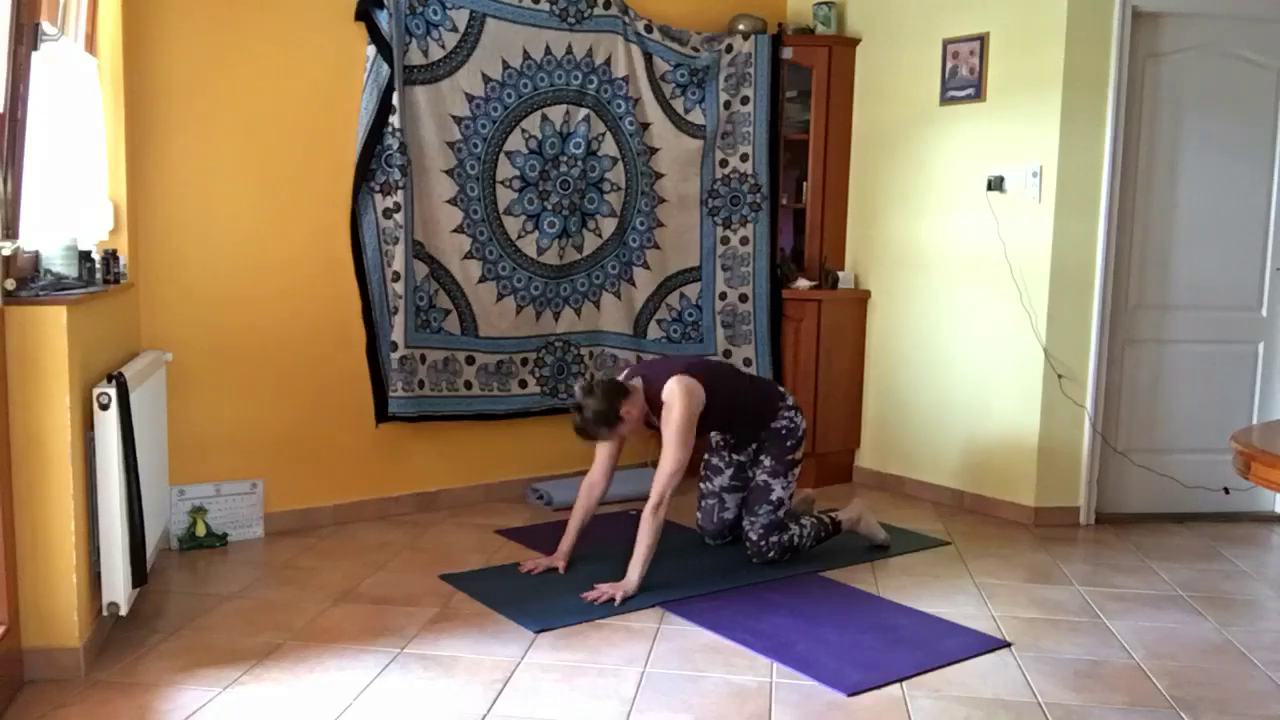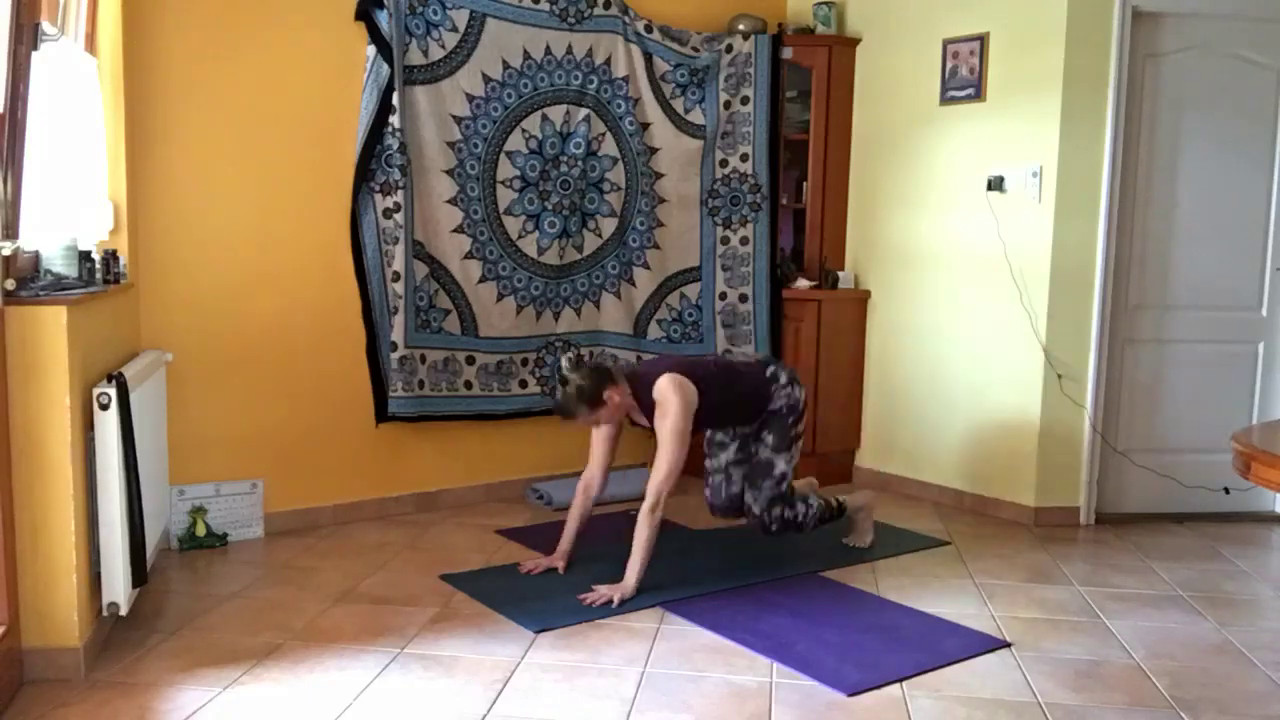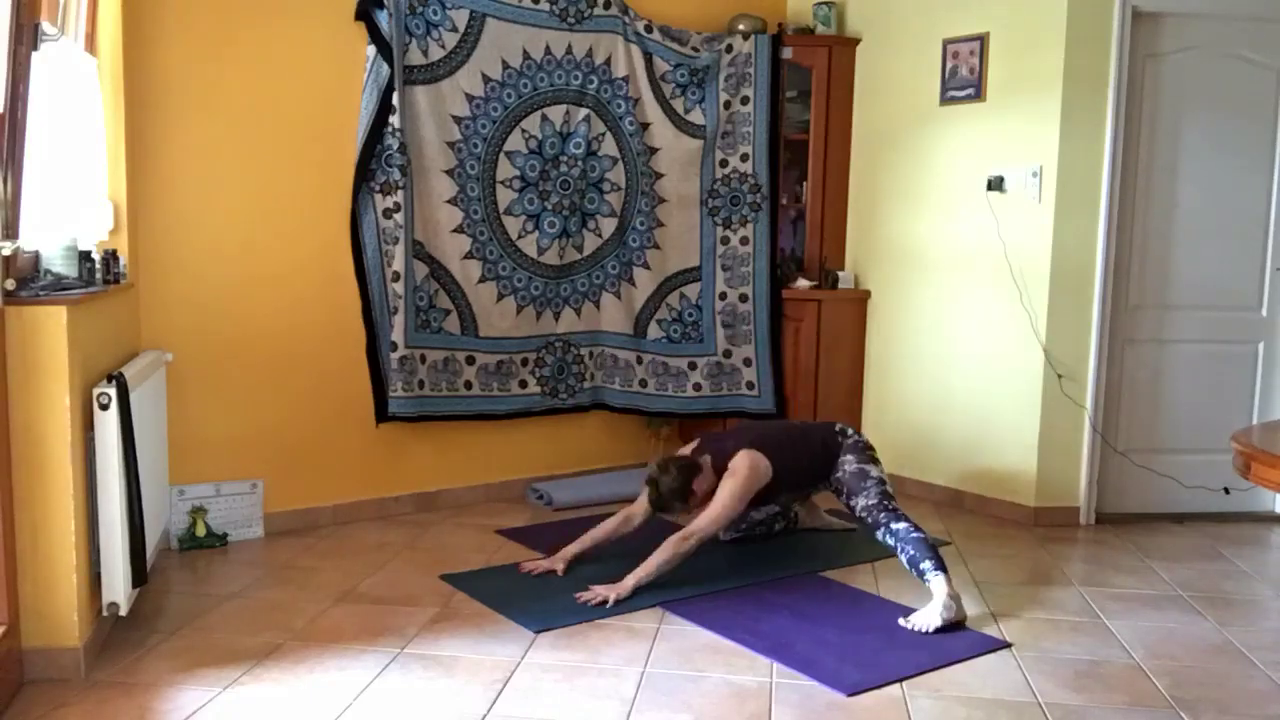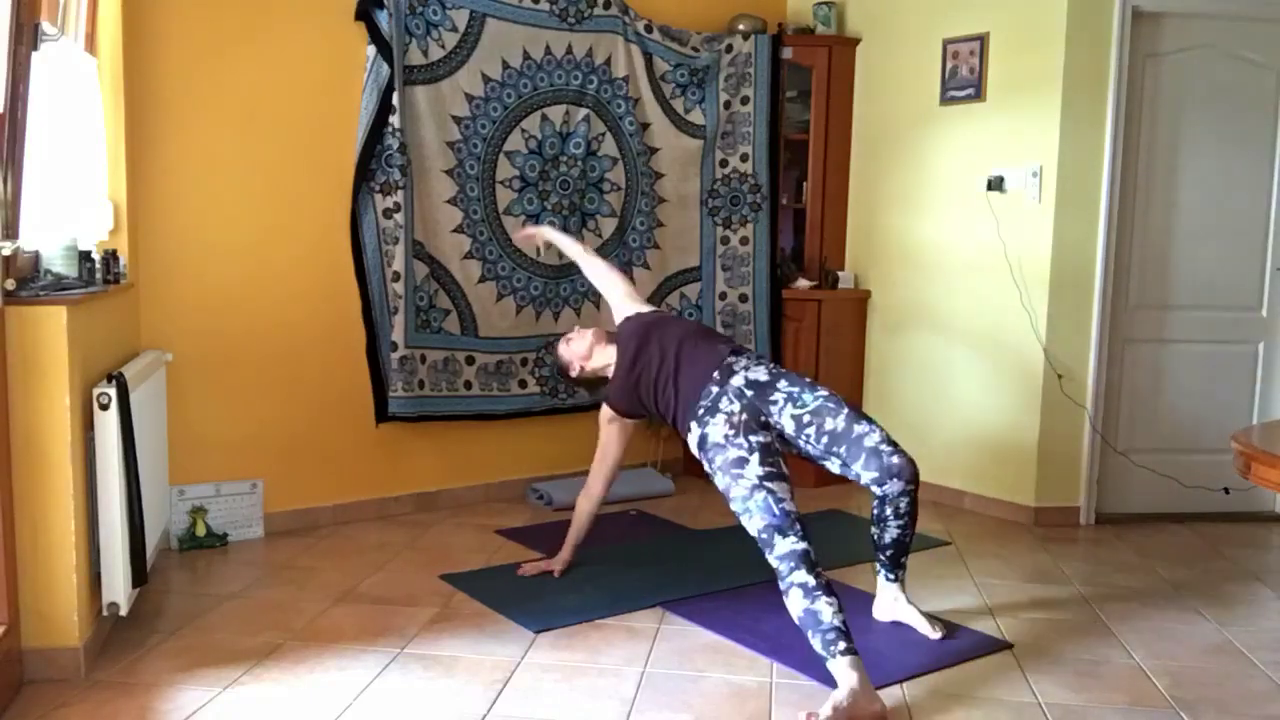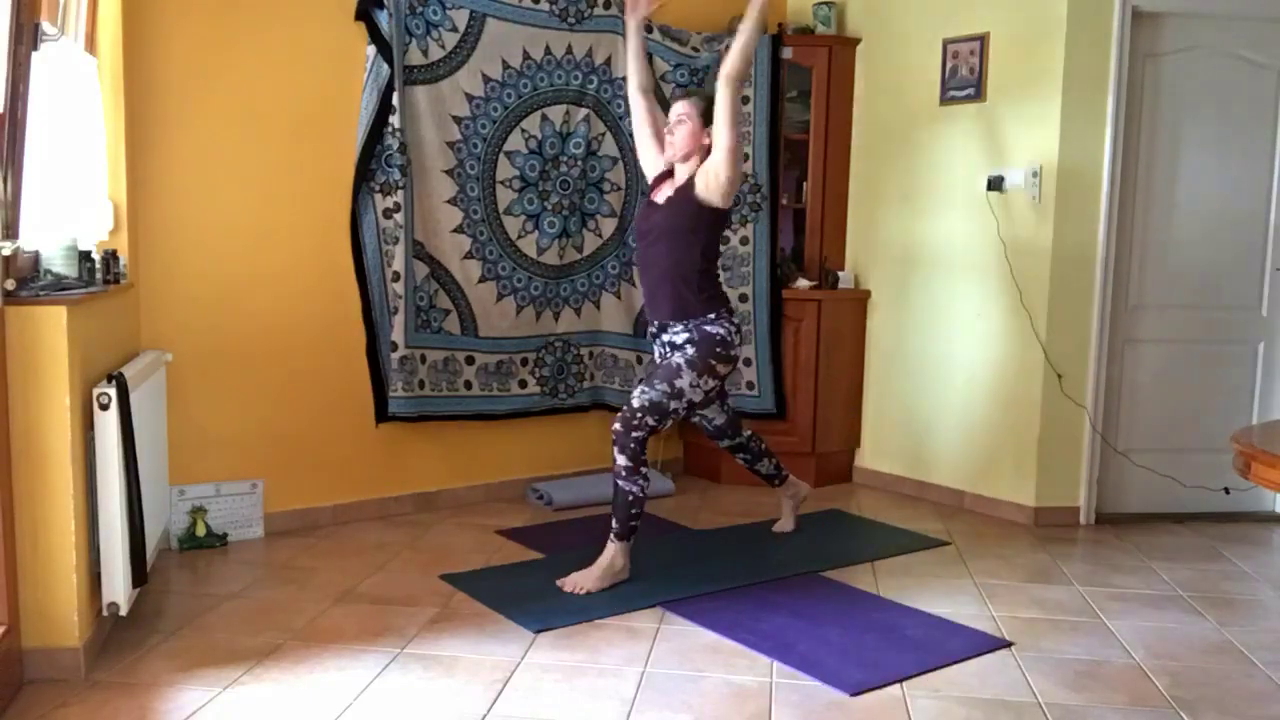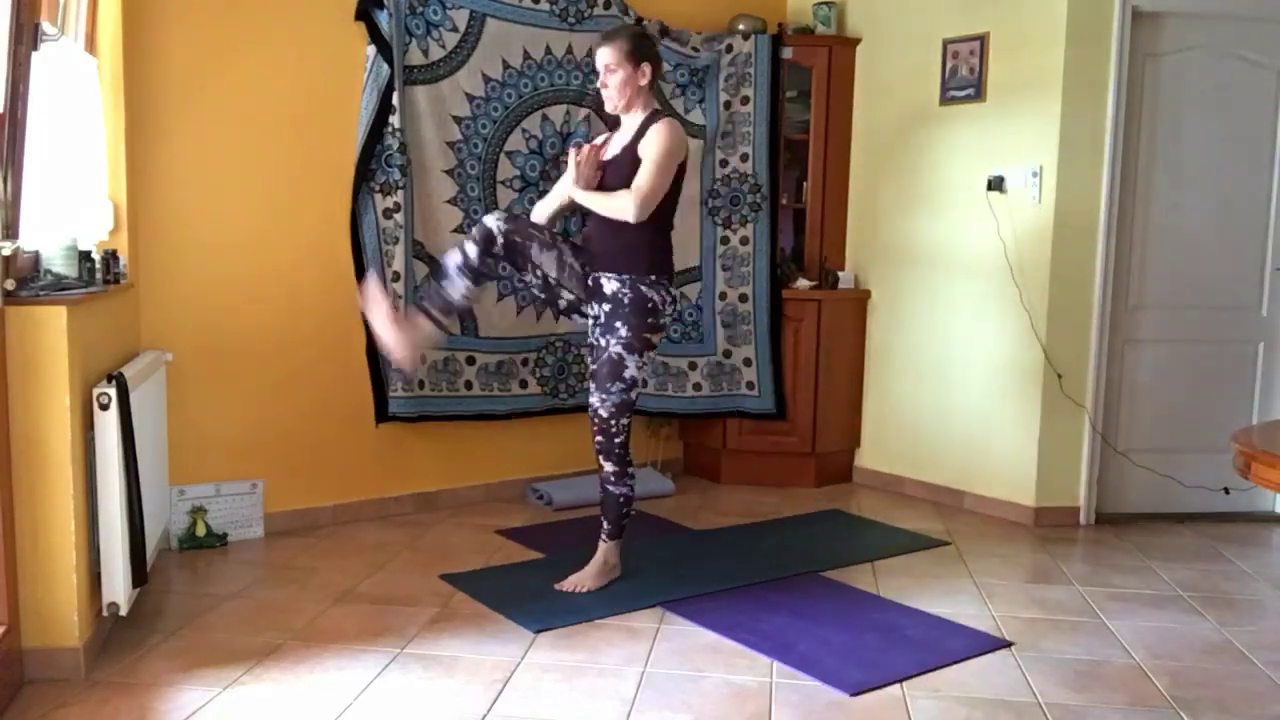
dt=0.5s
person 1, frame 1
left shoulder: (676, 392)
right shoulder: (621, 391)
left elbow: (659, 499)
right elbow: (596, 479)
left wrist: (631, 580)
right wrist: (562, 552)
left hip: (776, 422)
right hip: (732, 432)
left knee: (763, 543)
right knee: (713, 530)
left ankle: (849, 518)
right ankle: (790, 506)
person 1, frame 2
left shoulder: (668, 394)
right shoulder: (610, 401)
left elbow: (655, 500)
right elbow: (591, 480)
left wrist: (628, 583)
right wrist: (562, 551)
left hip: (775, 393)
right hip: (732, 409)
left knee: (768, 511)
right knee: (723, 500)
left ankle: (851, 506)
right ankle: (800, 491)
person 1, frame 3
left shoulder: (743, 469)
right shoulder: (693, 462)
left elbow: (690, 536)
right elbow: (633, 515)
left wrist: (627, 584)
right wrist: (565, 555)
left hip: (842, 451)
left knee: (877, 513)
right knee: (732, 527)
left ankle: (944, 595)
right ankle: (802, 513)
person 1, frame 4
left shoulder: (632, 322)
right shoulder: (617, 406)
right elbow: (597, 484)
right wrist: (563, 555)
right knee: (784, 547)
left ankle: (890, 590)
person 1, frame 5
left shoulder: (714, 180)
right shoulder: (659, 177)
left elbow: (728, 83)
right elbow: (639, 97)
left hip: (704, 335)
right hip: (669, 336)
left knee: (629, 430)
right knee: (723, 430)
left ankle: (617, 556)
right ankle: (790, 490)
person 1, frame 6
left shoulder: (665, 134)
right shoulder: (605, 137)
left elbow: (637, 208)
right elbow: (540, 218)
left wrist: (581, 189)
right wrist: (571, 179)
left hip: (636, 295)
right hip: (594, 280)
left knee: (609, 424)
right knee: (495, 233)
left ankle: (608, 556)
right ankle: (418, 329)
